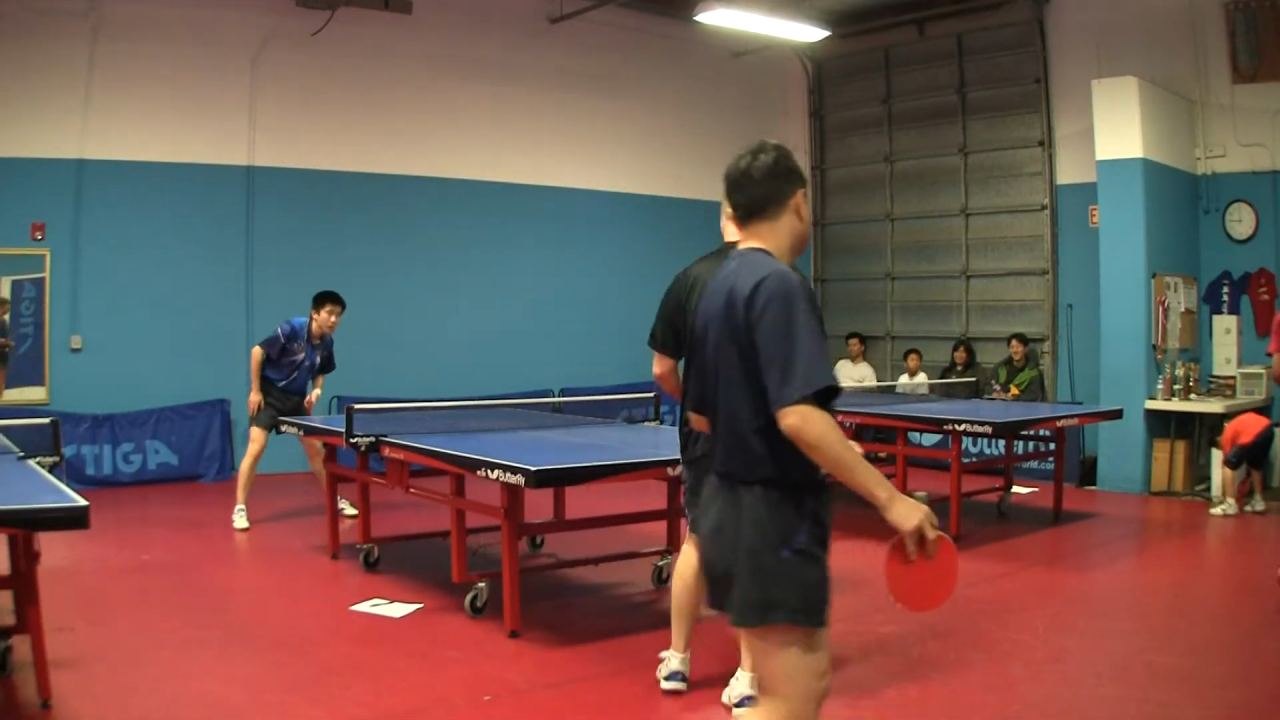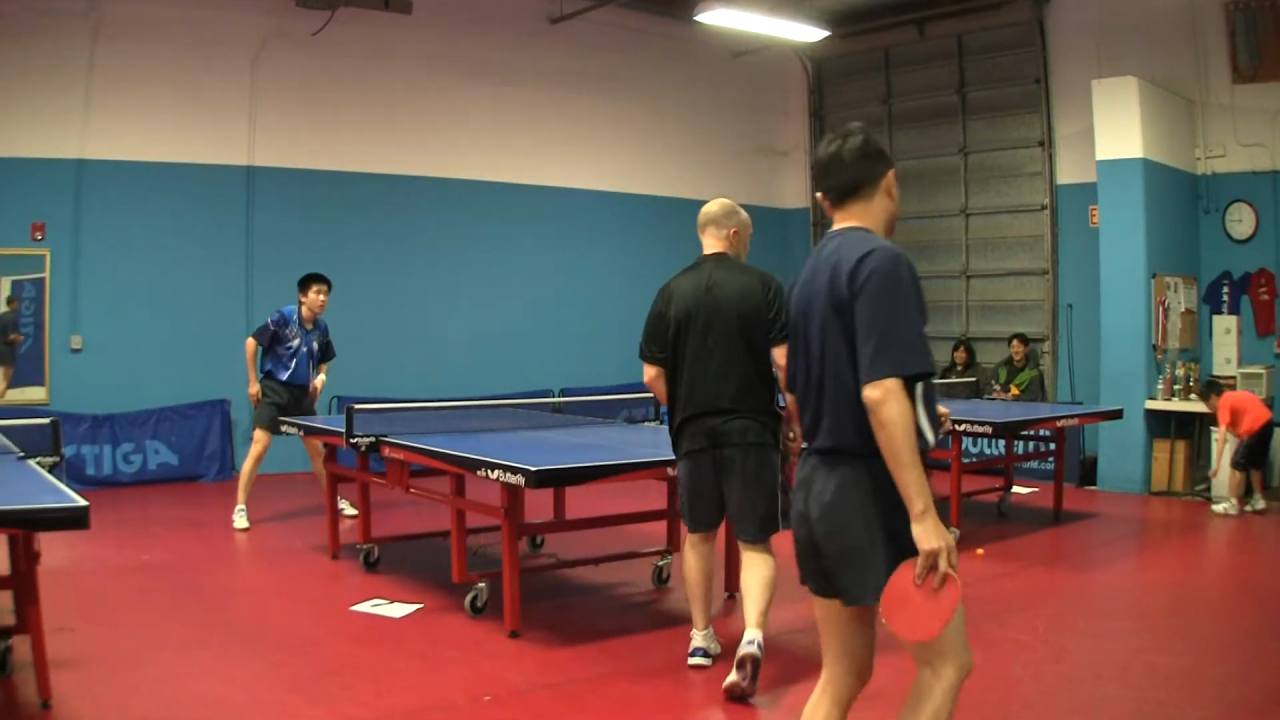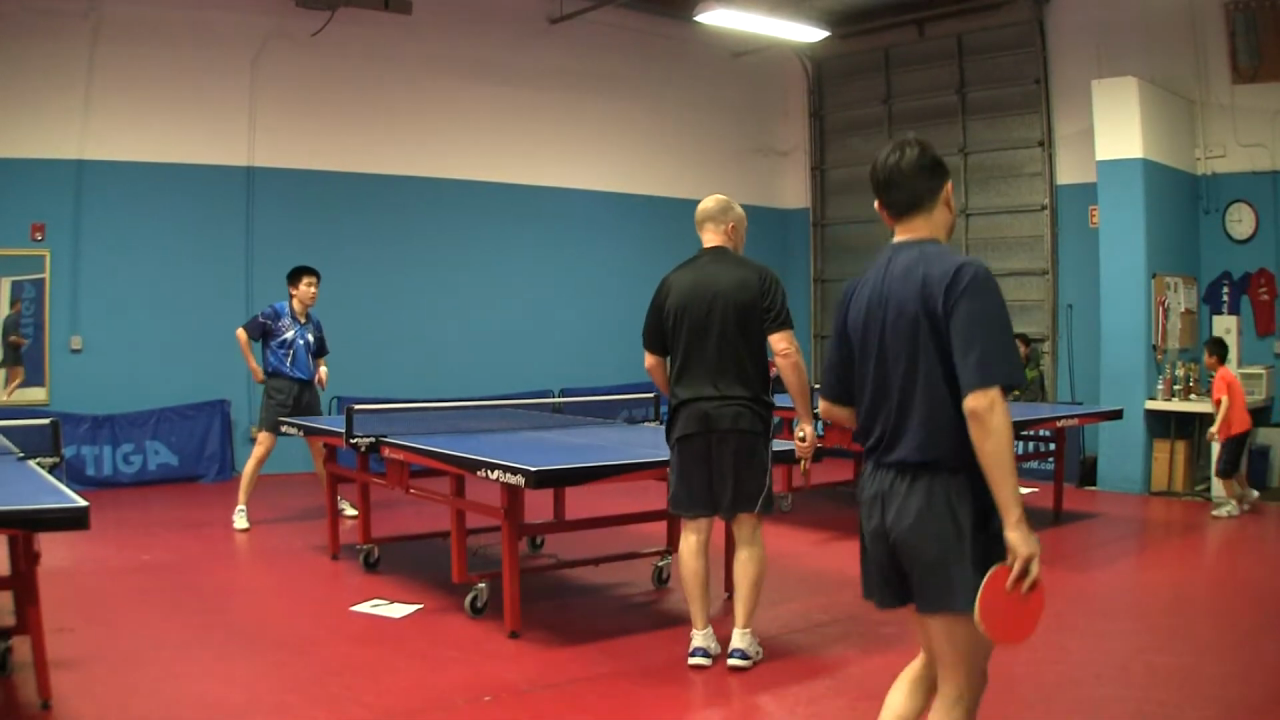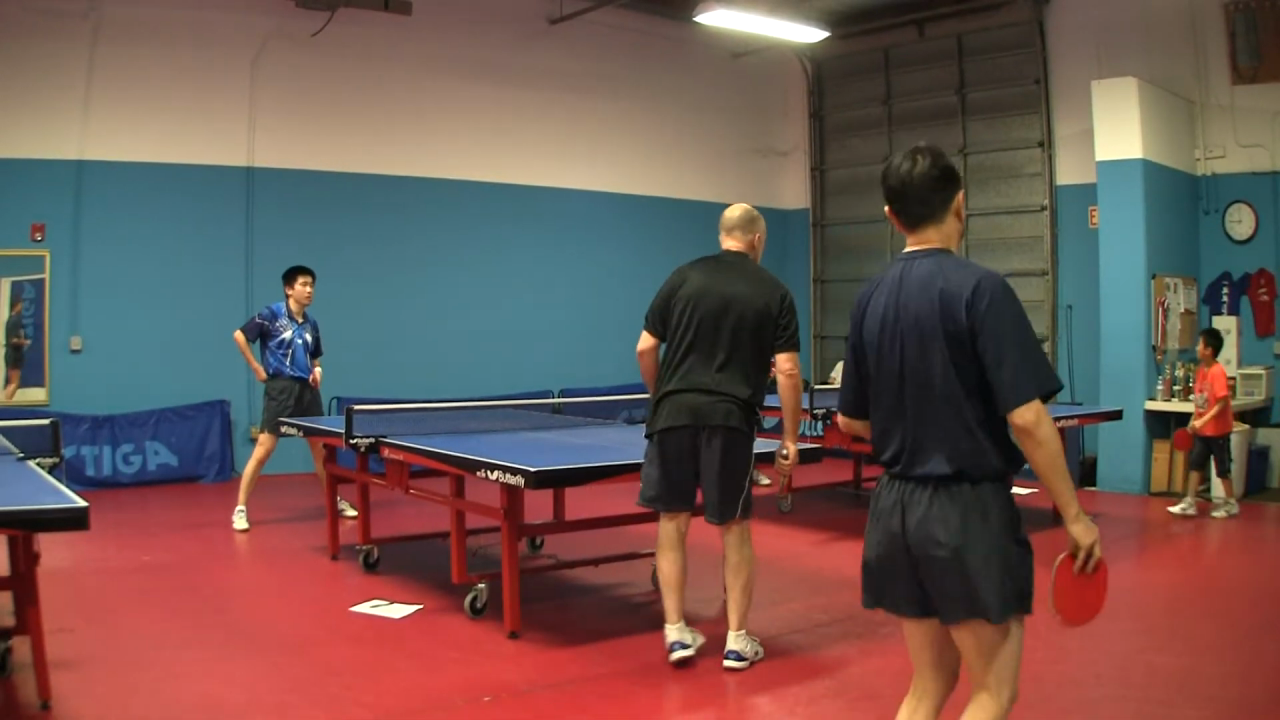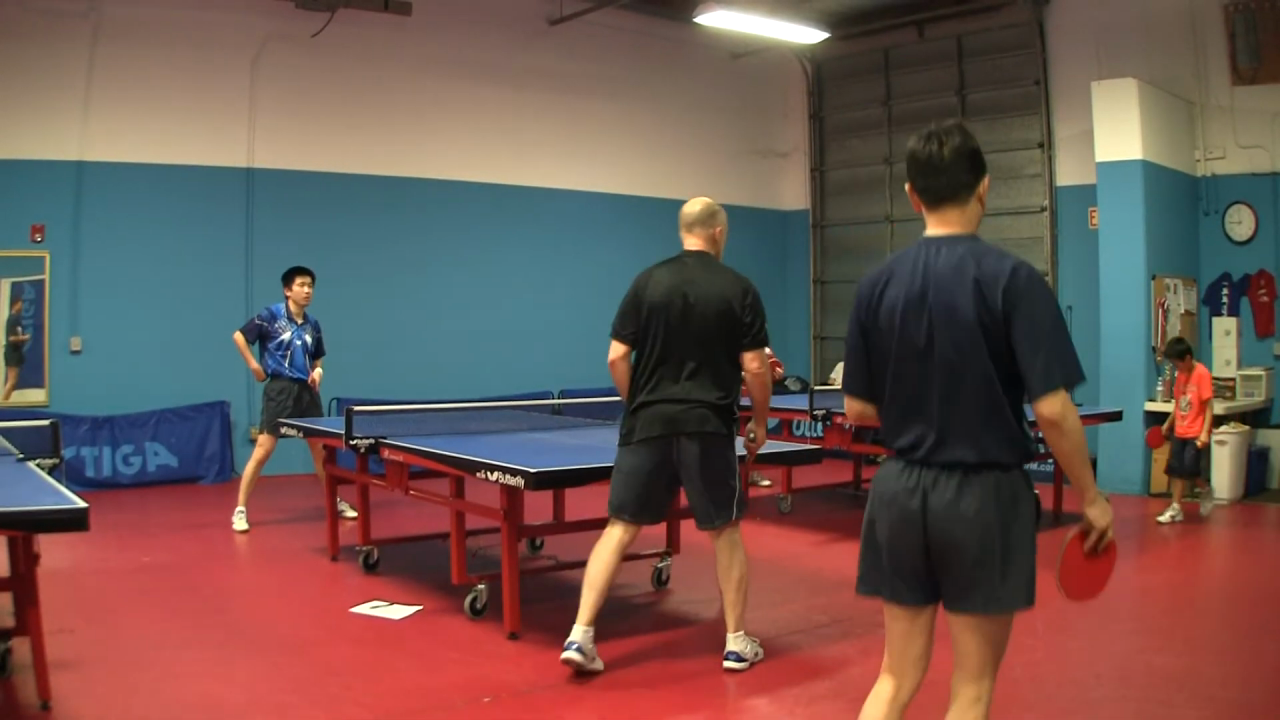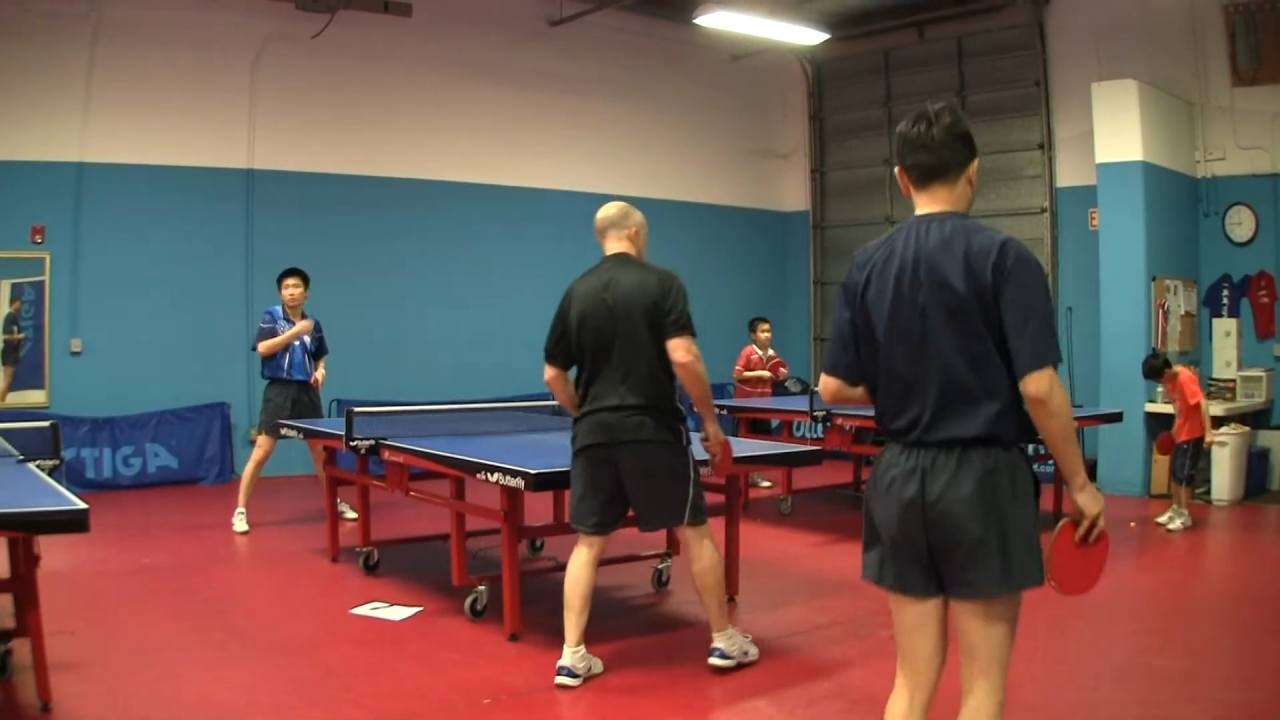
dt=0.3s
person 1, frame 1
left shoulder: (718, 288)
right shoulder: (777, 286)
left elbow: (701, 414)
right elbow: (798, 418)
right wrist: (891, 499)
left hip: (733, 505)
right hip: (771, 517)
person 1, frame 2
left shoulder: (809, 272)
right shoulder: (881, 262)
right elbow: (882, 395)
right wrist: (923, 514)
left hip: (818, 484)
right hip: (868, 489)
right knee: (946, 662)
person 1, frame 3
left shoulder: (858, 289)
right shoulder: (963, 277)
left elbow: (833, 407)
right elbow: (983, 406)
right wrist: (1015, 522)
left hip: (881, 493)
right hip: (945, 496)
left knee: (936, 662)
person 1, frame 4
left shoulder: (869, 299)
right shoulder: (983, 290)
left elbow: (850, 418)
right elbow: (1026, 418)
right wrist: (1073, 514)
left hip: (896, 507)
right hip: (970, 508)
person 1, frame 5
left shoulder: (877, 284)
right shoulder: (1014, 279)
left elbow: (857, 406)
right elbow: (1051, 409)
right wrist: (1090, 497)
left hip: (902, 492)
right hip: (986, 497)
person 1, frame 6
left shoulder: (866, 266)
right shoulder: (1004, 257)
left elbow: (835, 387)
right elbow: (1039, 388)
right wrist: (1080, 485)
left hip: (900, 478)
right hip: (983, 478)
person 2, frame 1
left shoulder: (688, 279)
left elbow: (662, 370)
left hip: (707, 436)
left knee: (698, 543)
left ankle: (678, 659)
right ankle: (747, 678)
person 2, frame 2
left shoulder: (671, 291)
right shoulder: (763, 286)
left elbow: (652, 377)
right elbow: (783, 365)
left hip: (695, 434)
right hip: (752, 432)
left knee: (699, 536)
right knee: (756, 545)
left ankle: (700, 637)
right ankle: (751, 638)
person 2, frame 3
left shoulder: (672, 283)
right shoulder: (759, 278)
left elbow: (652, 363)
right elbow: (785, 352)
right wrist: (806, 418)
left hip: (688, 420)
right hip: (745, 417)
left knee: (694, 529)
right knee: (747, 527)
left ankle: (701, 637)
right ankle: (741, 638)
person 2, frame 4
left shoulder: (685, 277)
right shoulder: (774, 292)
left elbow: (645, 349)
right elbow: (788, 371)
right wrist: (790, 439)
left hip: (674, 414)
right hip: (731, 419)
left knee: (671, 523)
right knee: (734, 529)
left ankle: (676, 631)
right ankle: (738, 640)
person 2, frame 5
left shoulder: (648, 281)
right shoulder: (738, 288)
left elbow: (617, 357)
right elbow: (755, 368)
right wrist: (760, 421)
left hip: (647, 424)
right hip: (708, 425)
left knee: (619, 529)
right knee: (725, 532)
left ankle: (580, 636)
right ankle: (737, 641)
person 2, frame 6
left shoulder: (575, 292)
right shoulder: (660, 282)
left elbow: (553, 375)
right elbow: (683, 359)
right wrist: (710, 421)
left hip: (594, 434)
right hip: (654, 429)
left knee: (588, 543)
right knee: (694, 532)
left ankle: (571, 656)
right ankle: (724, 639)
person 3, frame 1
left shoulder: (327, 342)
right shoulder: (292, 329)
right elbow: (257, 351)
left wrist: (316, 391)
right wrist: (255, 390)
left hip: (297, 398)
right hip: (269, 393)
left knee: (316, 449)
right knee: (256, 448)
left ankle: (335, 500)
right ankle: (240, 509)
person 3, frame 2
left shoulder: (322, 329)
right shoulder: (283, 317)
left elbow: (323, 361)
right elbow: (251, 342)
left wrist: (321, 377)
right wrist: (253, 381)
left hip: (302, 394)
right hip: (273, 391)
left knee: (318, 450)
right knee: (258, 449)
left ankle: (335, 500)
right ankle: (240, 509)
person 3, frame 3
left shoulder: (314, 324)
right shoulder: (274, 313)
right elbow: (242, 333)
left wrist: (322, 369)
right wrist: (254, 367)
left hip: (307, 390)
right hip: (280, 388)
left knee: (321, 449)
right knee: (262, 450)
left ankle: (335, 501)
right ankle: (240, 509)
person 3, frame 4
left shoulder: (311, 324)
right shoulder: (272, 314)
right elbow: (240, 335)
left wrist: (317, 370)
right wrist: (256, 367)
left hip: (308, 390)
right hip: (281, 388)
left knee: (321, 448)
right knee: (263, 451)
left ankle: (335, 501)
right ankle: (240, 509)
person 3, frame 5
left shoulder: (313, 324)
right shoulder: (271, 315)
right elbow: (239, 336)
left wrist: (317, 371)
right wrist: (254, 364)
left hip: (307, 391)
right hip: (280, 389)
left knee: (321, 449)
right knee: (262, 451)
left ankle: (335, 502)
right ankle: (240, 511)
person 3, frame 6
left shoulder: (313, 324)
right shoulder: (271, 317)
right elbow: (263, 349)
left wrist: (320, 371)
right wrist: (294, 332)
left hip: (307, 392)
right hip: (279, 391)
left knee: (322, 451)
right knee: (261, 453)
left ankle: (335, 503)
right ankle: (240, 512)
